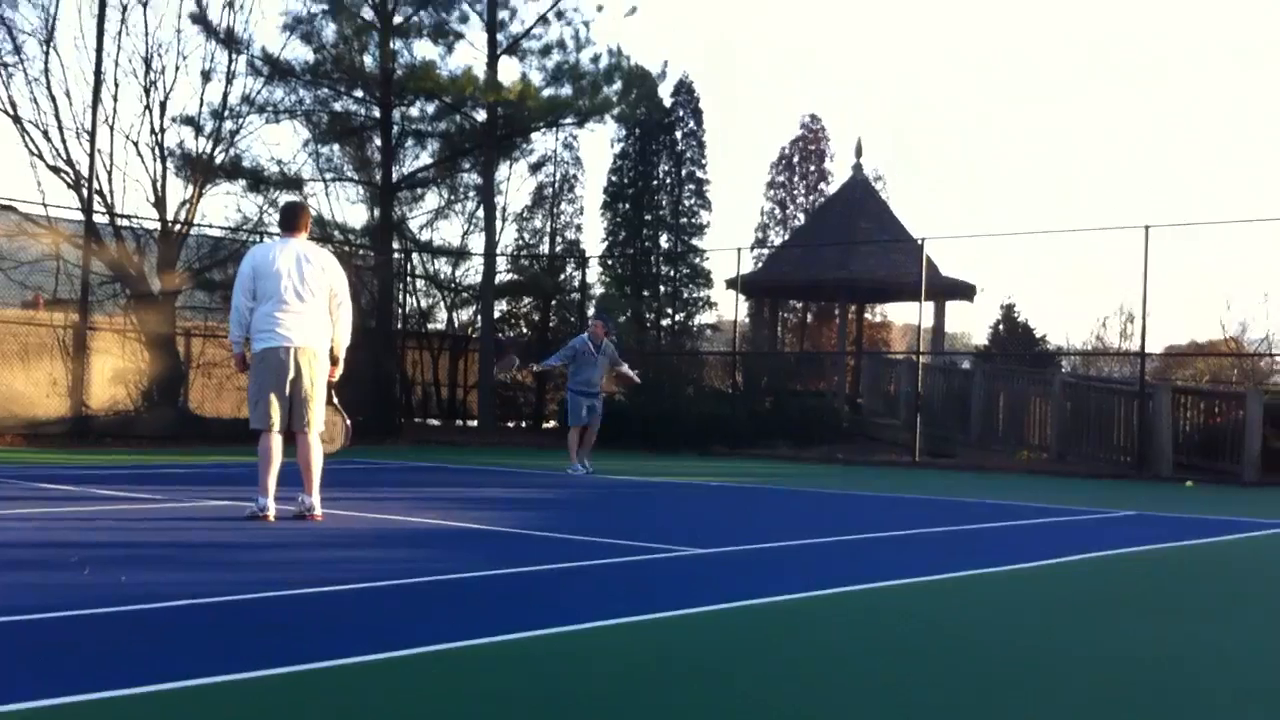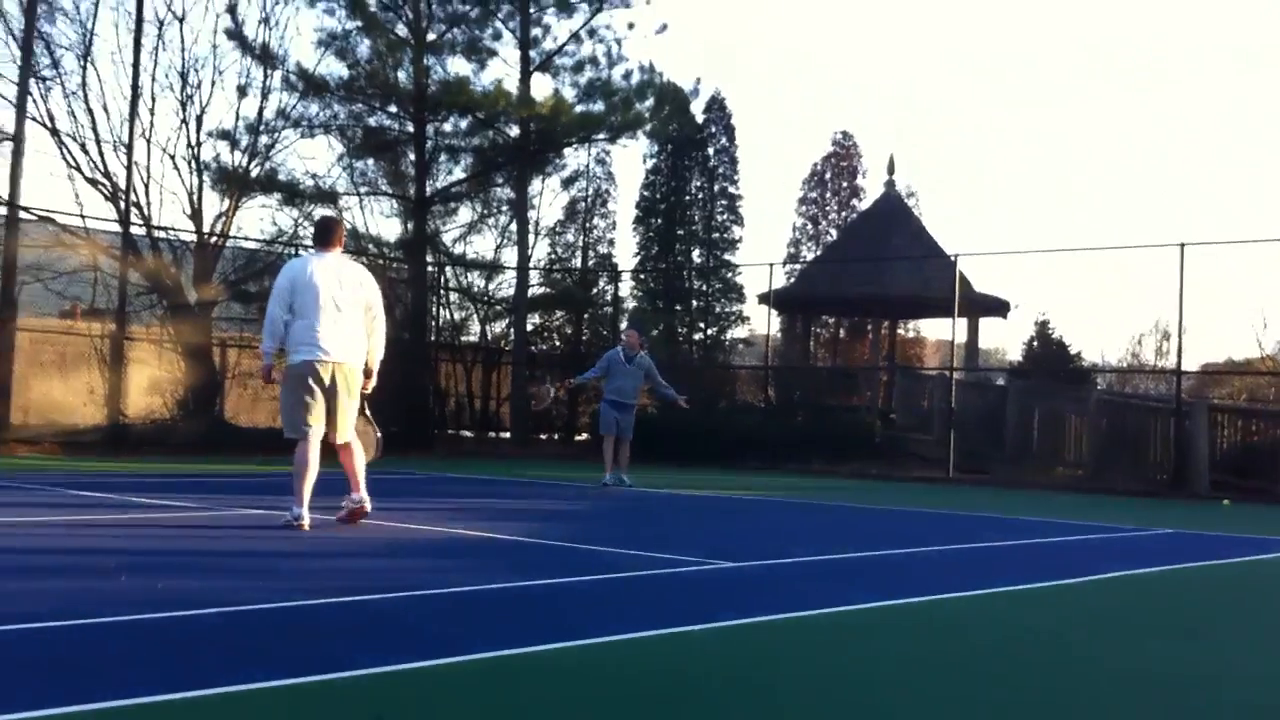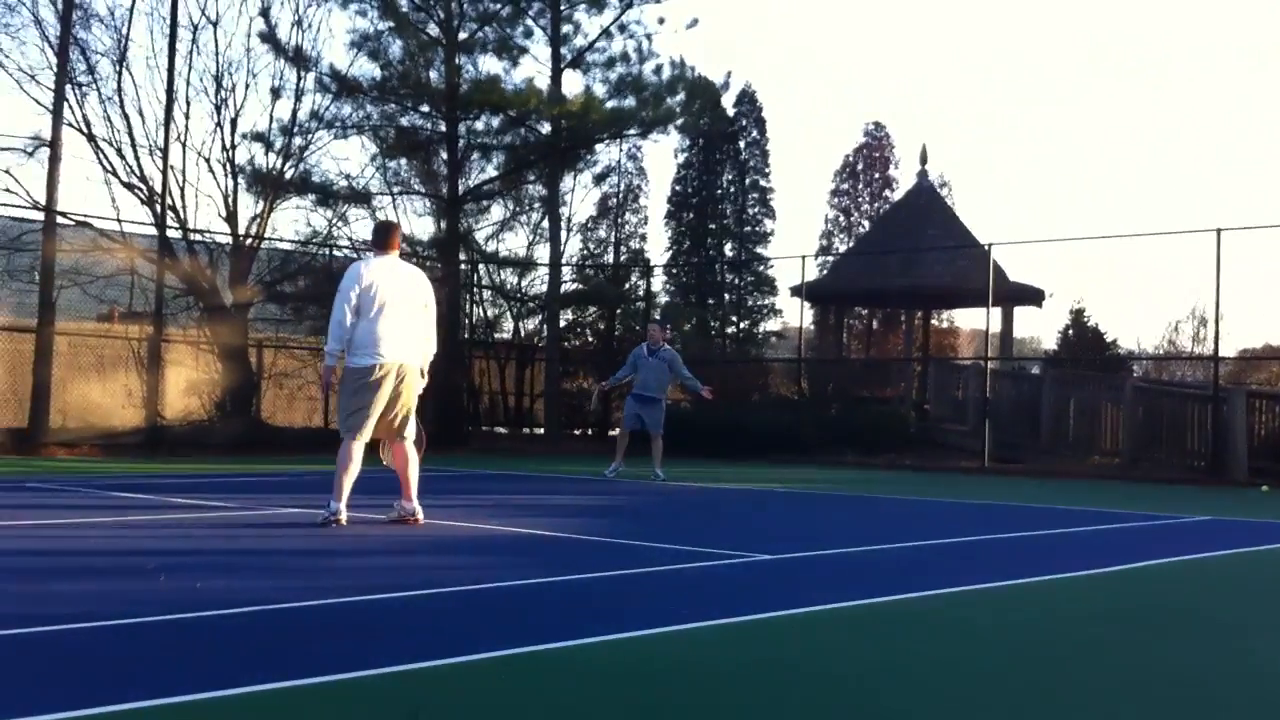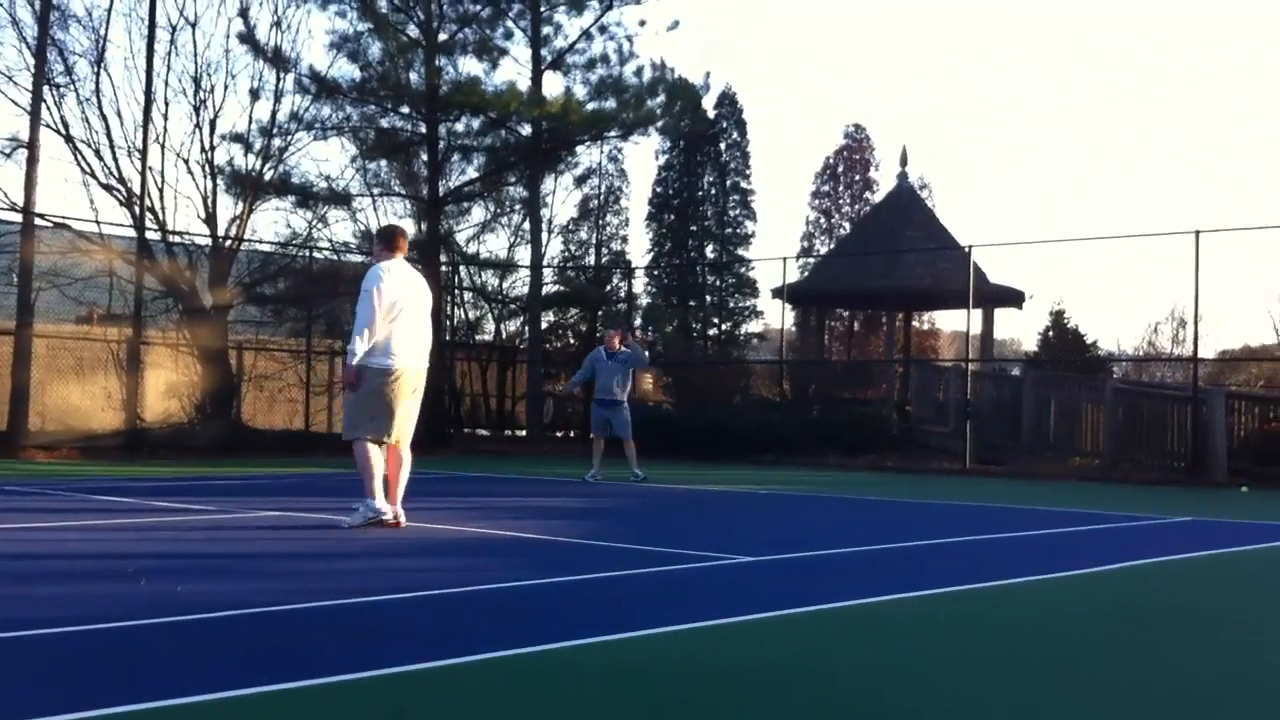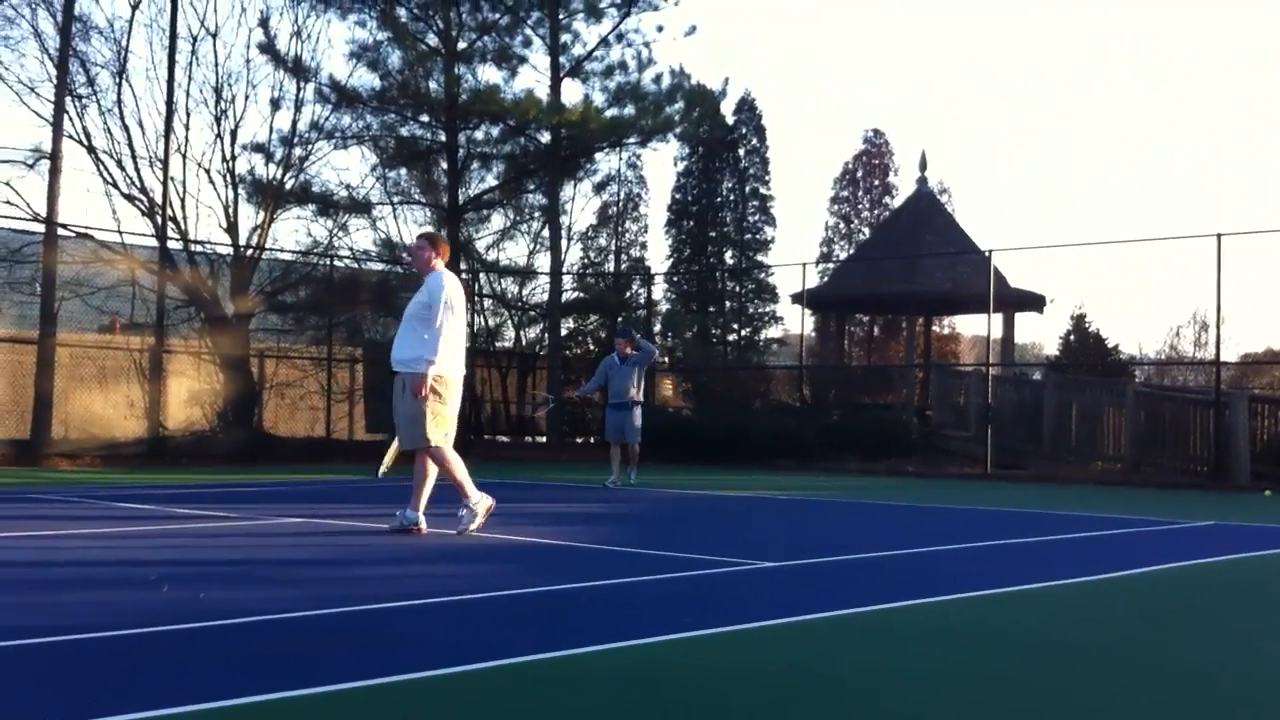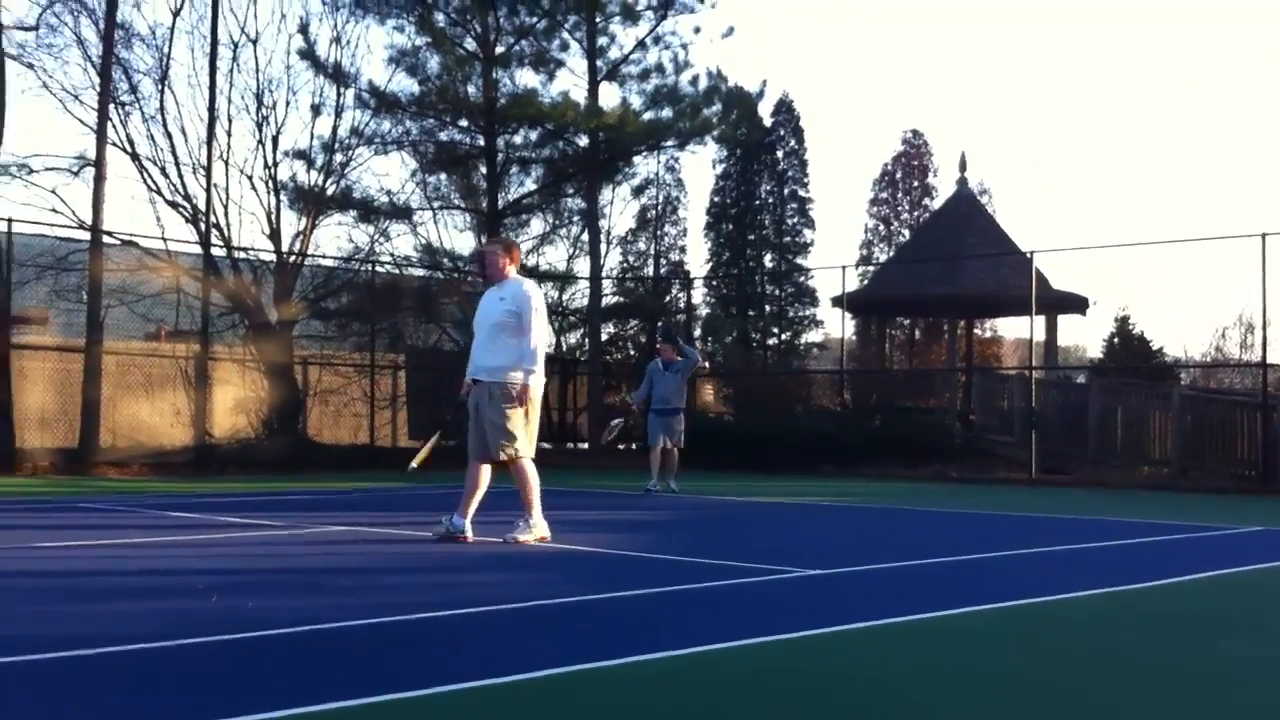
dt=0.4s
person 1, frame 1
left shoulder: (257, 255)
right shoulder: (325, 259)
left elbow: (241, 305)
right elbow: (342, 310)
left wrist: (238, 347)
right wrist: (338, 353)
left hip: (270, 350)
right hip: (312, 351)
left knee: (271, 429)
right knee: (308, 431)
left ankle: (265, 502)
right ankle: (311, 501)
person 1, frame 2
left shoulder: (295, 269)
right shoulder: (361, 274)
left elbow: (276, 316)
right elbow: (376, 325)
left wrist: (268, 357)
right wrist: (372, 366)
left hip: (307, 362)
right hip: (348, 364)
left knee: (308, 438)
right knee: (345, 435)
left ankle: (300, 511)
right ankle: (358, 497)
person 1, frame 3
left shoulder: (360, 270)
right shoulder: (419, 277)
left elbow: (342, 320)
right elbow: (429, 327)
left wrist: (331, 361)
right wrist: (423, 365)
left hip: (368, 364)
right hip: (407, 366)
left knee: (353, 436)
right knee: (401, 438)
left ankle: (337, 506)
right ankle: (409, 505)
person 1, frame 4
left shoulder: (380, 272)
right shoulder: (419, 280)
left elbow: (369, 321)
right elbow: (425, 329)
left wrist: (352, 360)
left hip: (381, 366)
right hip: (414, 368)
left knee: (363, 435)
right knee: (397, 439)
left ankle: (374, 502)
right ankle: (392, 508)
person 1, frame 5
left shoulder: (443, 282)
right shoulder: (430, 286)
left elbow: (443, 330)
left wrist: (428, 370)
right wrist: (419, 374)
left hip: (430, 377)
right hip: (411, 376)
left knee: (432, 444)
right knee: (423, 447)
left ankle: (475, 500)
right ankle: (413, 514)
person 1, frame 6
left shoulder: (526, 290)
right shoulder: (489, 296)
left elbow: (537, 338)
left wrist: (531, 378)
right wrist: (468, 378)
left hip: (511, 385)
right hip: (483, 385)
left knee: (517, 455)
right knee: (479, 456)
left ankle: (535, 521)
right ankle: (461, 522)
person 2, frame 1
left shoulder: (608, 348)
right shoulder: (577, 343)
left elbow: (617, 364)
right elbow: (559, 358)
left wrist: (630, 374)
right wrist: (541, 366)
left hip: (595, 395)
right hip: (577, 393)
left knee: (594, 428)
right knee: (576, 427)
left ankle: (583, 459)
right ankle: (574, 463)
person 2, frame 2
left shoulder: (646, 362)
right shoulder: (612, 355)
left elbow: (658, 383)
right elbow: (595, 372)
left wrist: (675, 397)
right wrist: (576, 381)
left hip: (628, 407)
right hip: (609, 403)
left knee: (624, 441)
right knee: (608, 437)
left ankle: (622, 475)
right ankle: (608, 474)
person 2, frame 3
left shoulder: (670, 354)
right shoulder: (638, 351)
left elbow: (683, 375)
right elbow: (626, 371)
left wrist: (699, 387)
right wrist: (610, 383)
left hip: (655, 402)
right hip: (635, 398)
left knee: (656, 435)
right knee: (624, 430)
left ankle: (657, 470)
right ankle: (617, 463)
person 2, frame 4
left shoulder: (628, 355)
right shoulder: (595, 355)
left elbow: (643, 362)
right elbow: (583, 374)
left wrist: (631, 343)
right wrist: (568, 387)
left hip: (619, 404)
right hip: (599, 403)
left knee: (626, 437)
right knee: (598, 437)
left ankle: (635, 470)
right ankle: (595, 470)
person 2, frame 5
left shoulder: (639, 359)
right shoulder: (609, 361)
left elbow: (653, 352)
right elbow: (596, 381)
left wrist: (637, 339)
right wrist: (581, 392)
left hip: (632, 408)
right hip: (613, 407)
left knee: (632, 443)
right knee: (615, 443)
left ankle: (632, 469)
right ankle: (615, 476)
person 2, frame 6
left shoulder: (683, 366)
right shoulder: (653, 366)
left elbow: (696, 359)
right elbow: (645, 387)
left wrist: (681, 345)
right wrist: (636, 402)
left hip: (675, 413)
right hip: (656, 412)
left knee: (672, 448)
right knee: (655, 446)
left ankle: (671, 480)
right ankle: (654, 481)
